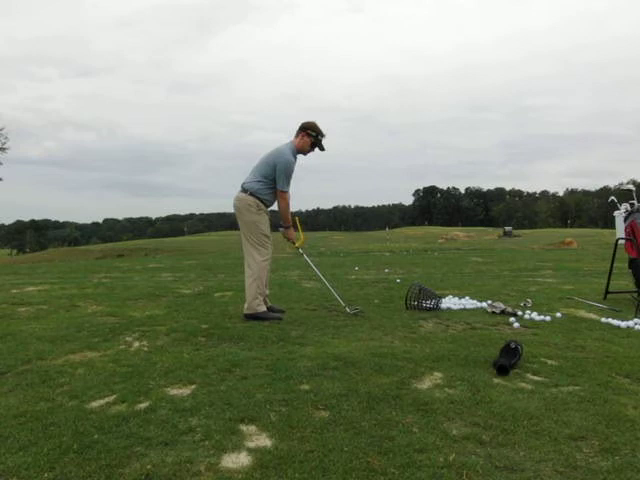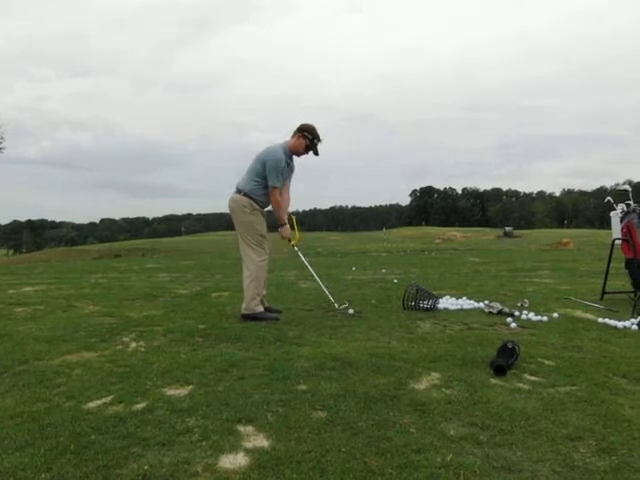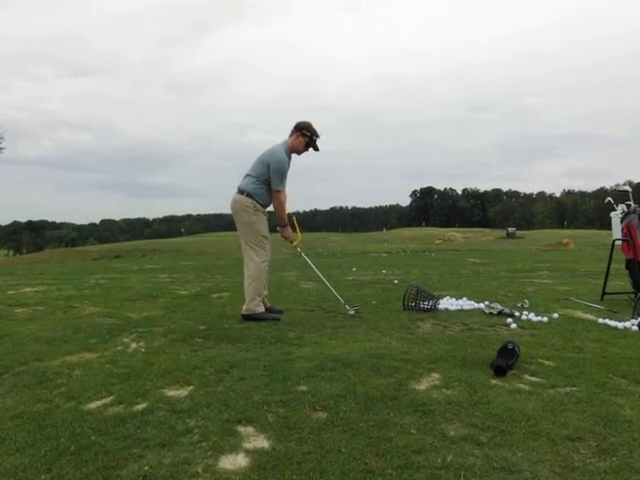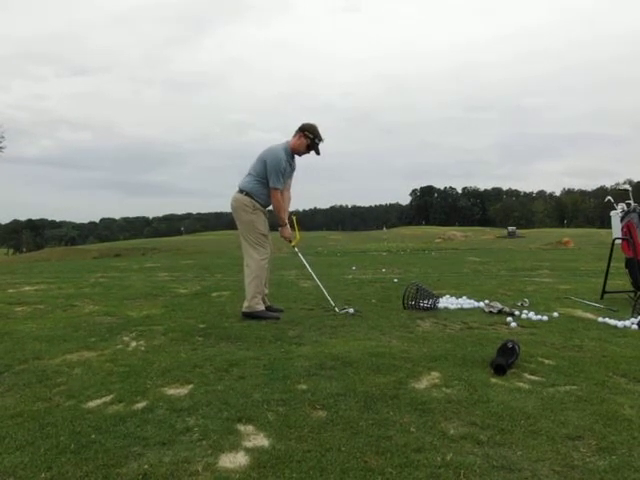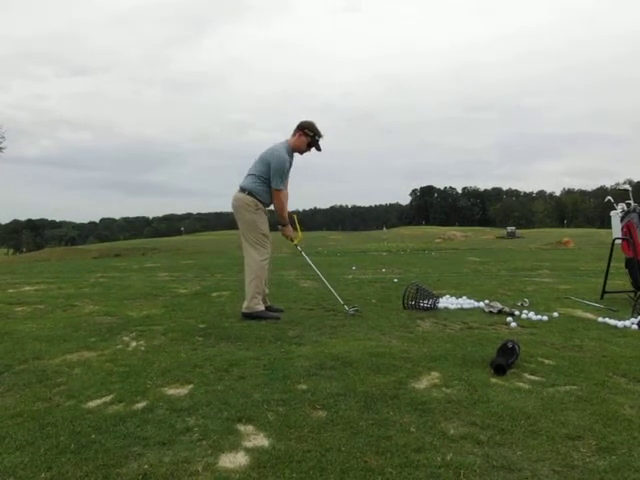
dt=1s
person 1, frame 1
left shoulder: (285, 154)
right shoulder: (286, 158)
left elbow: (283, 194)
right elbow: (282, 197)
left wrist: (286, 223)
right wrist: (288, 227)
left hip: (252, 204)
right hip: (251, 204)
left knee: (262, 254)
right knee: (259, 255)
left ankle: (261, 303)
right ankle: (254, 308)
person 1, frame 2
left shoulder: (289, 163)
right shoulder: (275, 155)
left elbow: (284, 193)
right elbow: (273, 194)
left wrist: (286, 222)
right wrist: (282, 224)
left hip: (253, 206)
right hip: (245, 204)
left knee: (261, 253)
right knee: (256, 255)
left ankle: (258, 302)
right ankle: (251, 308)
person 1, frame 3
left shoulder: (283, 155)
right shoulder: (279, 157)
left elbow: (281, 193)
right elbow: (277, 196)
left wrist: (284, 222)
right wrist: (284, 225)
left hip: (251, 205)
right hip: (248, 205)
left knee: (261, 255)
right knee: (258, 256)
left ankle: (259, 303)
right ankle: (252, 308)
person 1, frame 4
left shoulder: (291, 161)
right shoulder: (277, 155)
left elbow: (285, 192)
right elbow: (275, 194)
left wrist: (286, 222)
right wrist: (283, 224)
left hip: (255, 206)
right hip: (247, 204)
left knee: (264, 253)
right knee: (257, 254)
left ankle: (260, 301)
right ankle: (252, 306)
person 1, frame 5
left shoulder: (287, 156)
right shoulder: (280, 156)
left elbow: (283, 191)
right elbow: (277, 195)
left wrist: (285, 221)
right wrist: (284, 224)
left hip: (252, 203)
right hip: (249, 203)
left knee: (262, 253)
right knee: (259, 254)
left ankle: (260, 301)
right ankle: (252, 307)
